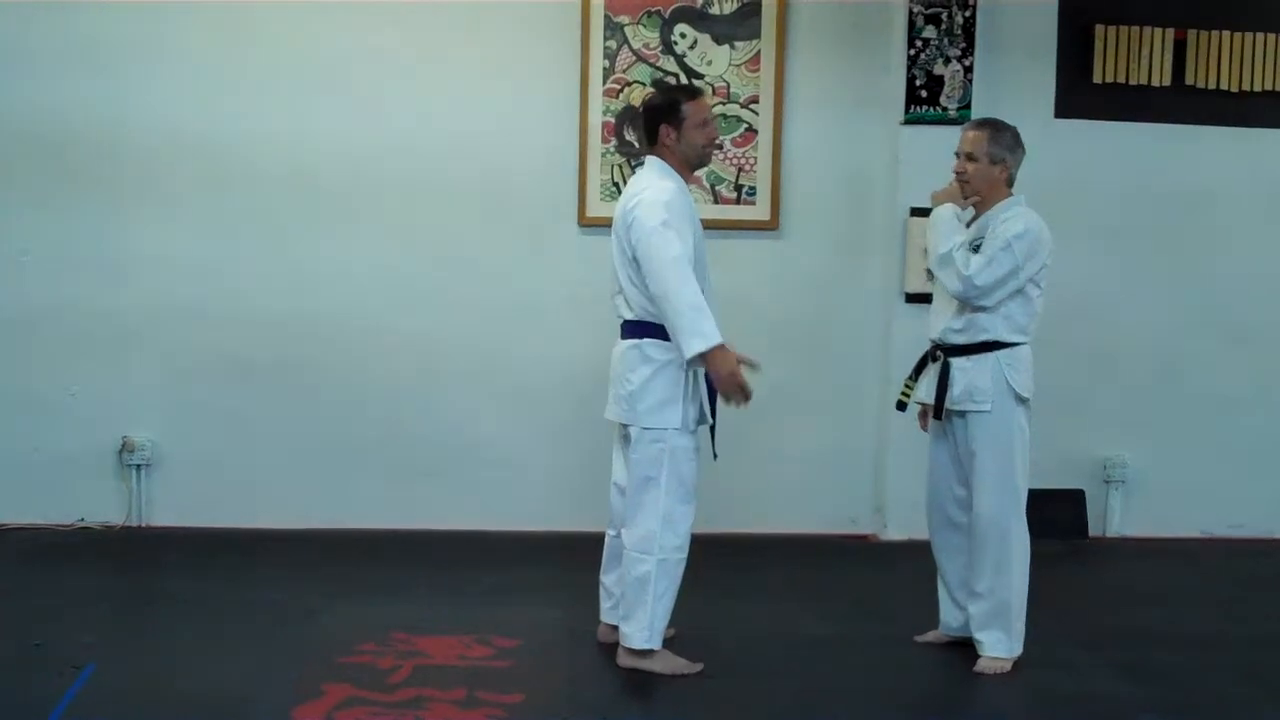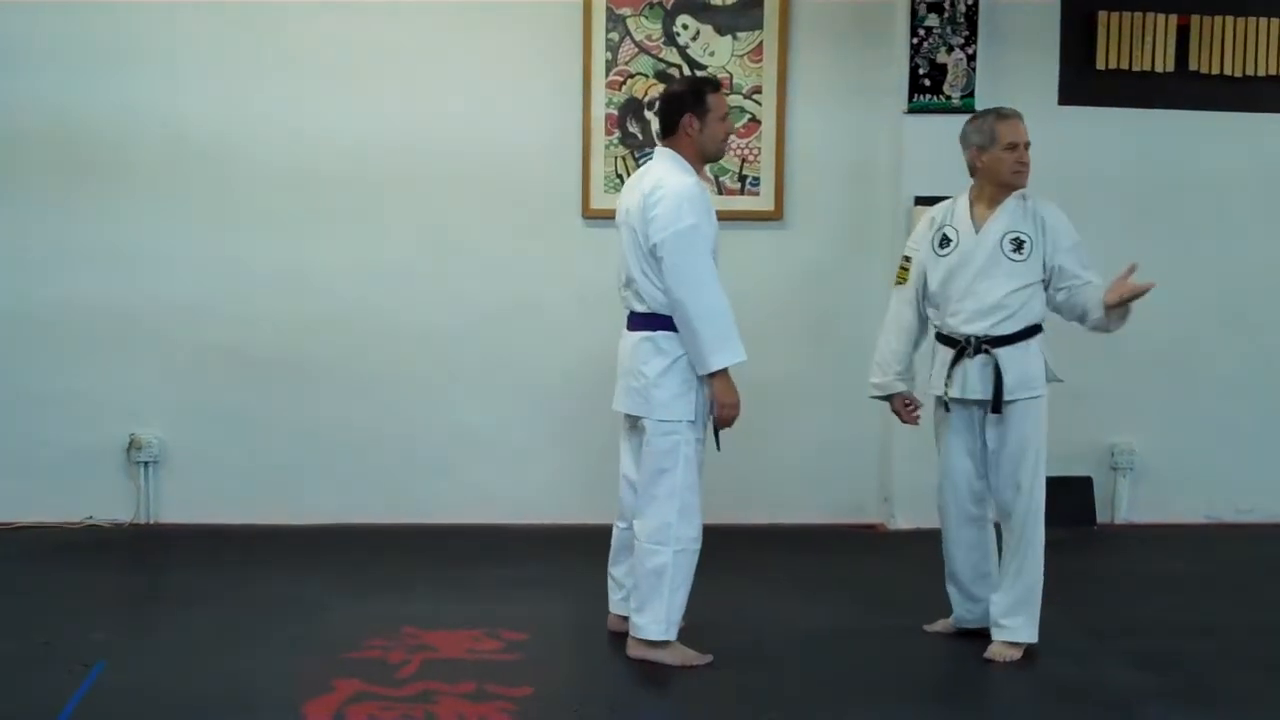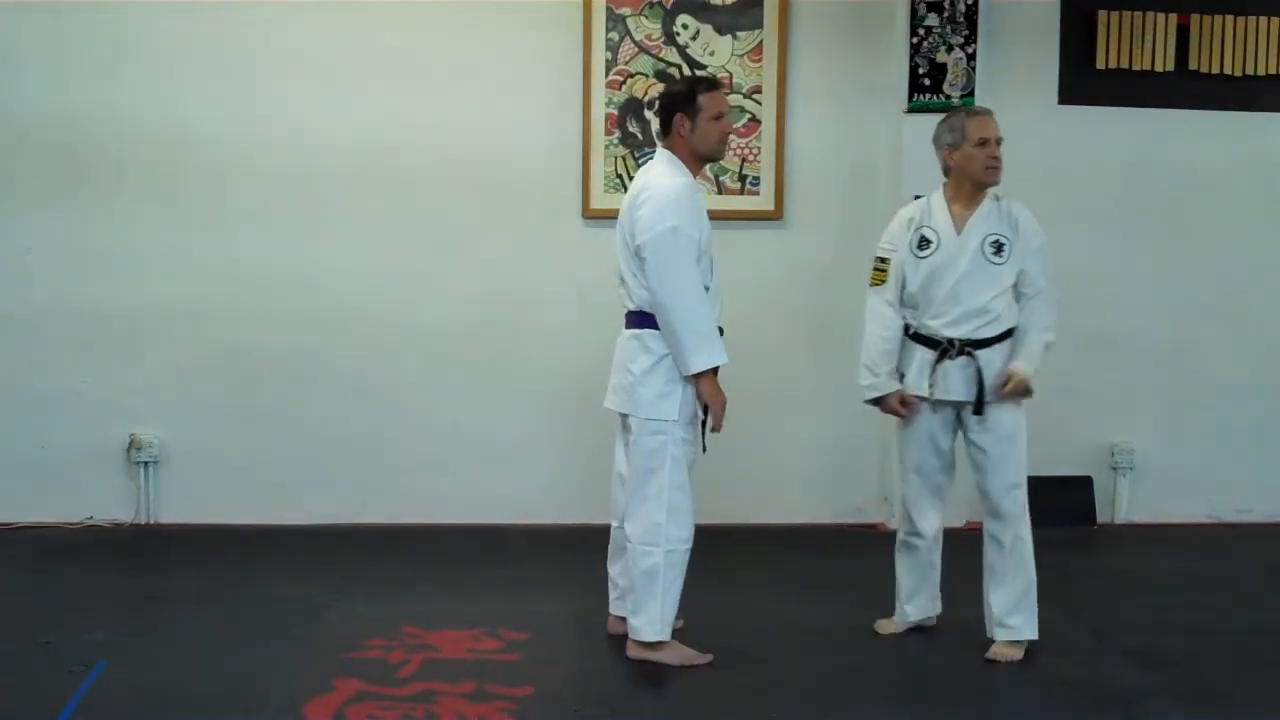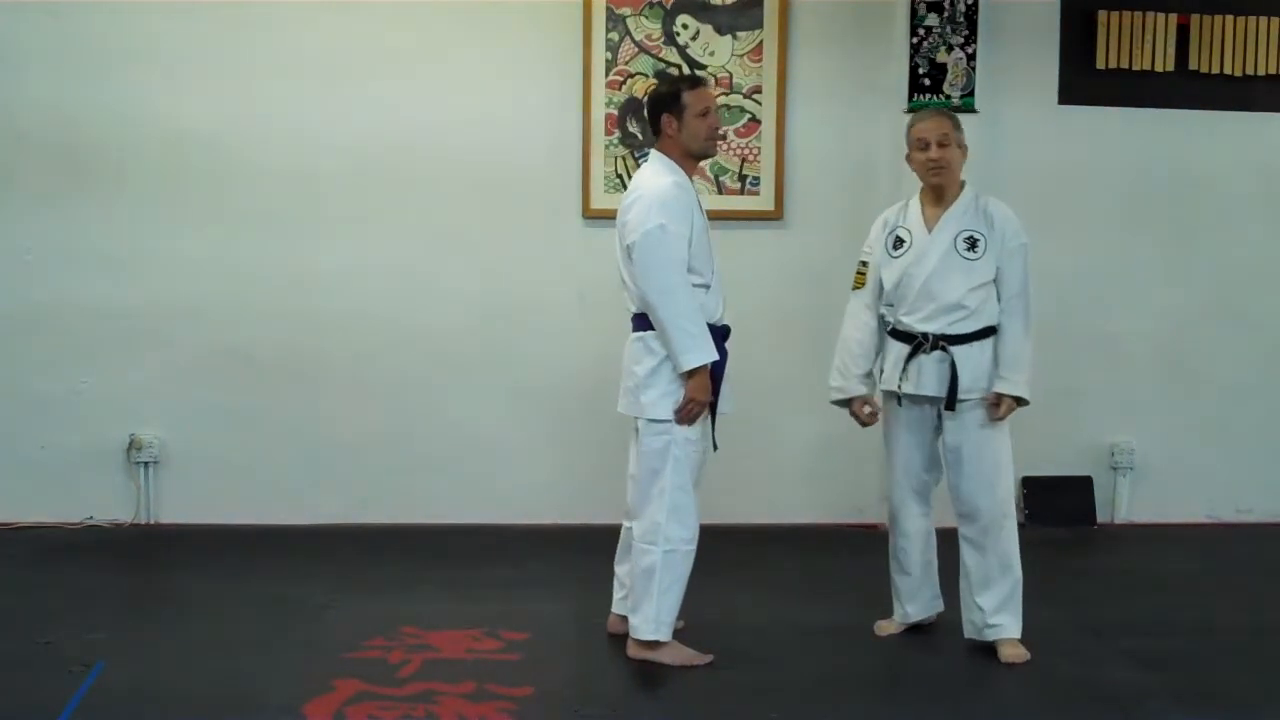
dt=0.7s
person 1, frame 1
left shoulder: (653, 191)
right shoulder: (661, 197)
right elbow: (672, 280)
left wrist: (704, 350)
right wrist: (712, 349)
left hip: (647, 362)
right hip: (660, 367)
left knee: (634, 502)
right knee: (661, 511)
left ankle: (619, 617)
right ankle: (640, 642)
person 1, frame 2
left shoulder: (645, 181)
right shoulder: (681, 192)
right elbow: (695, 293)
right wrist: (720, 374)
left hip: (646, 348)
right hip: (672, 357)
left knee: (641, 494)
right knee: (671, 504)
left ankle: (627, 607)
right ankle: (651, 633)
person 1, frame 3
left shoulder: (660, 182)
right shoulder: (672, 192)
right elbow: (678, 294)
right wrist: (706, 374)
left hip: (651, 356)
right hip: (665, 362)
left knee: (638, 496)
right knee: (662, 505)
left ankle: (627, 609)
right ankle: (649, 634)
person 1, frame 4
left shoulder: (667, 186)
right shoulder: (661, 193)
right elbow: (666, 291)
left wrist: (693, 364)
right wrist: (697, 370)
left hip: (666, 358)
right hip: (671, 362)
left knee: (652, 496)
right knee: (669, 505)
left ankle: (629, 608)
right ankle: (648, 634)
person 2, frame 1
left shoulder: (1022, 228)
right shoulder: (971, 224)
left elbow: (970, 285)
left wrist: (945, 216)
right wrist: (931, 385)
left hip: (992, 383)
right hip: (951, 380)
left knee: (995, 513)
right knee: (947, 509)
left ankle: (999, 637)
right ankle: (960, 619)
person 2, frame 2
left shoulder: (1044, 220)
right shoulder: (938, 221)
left elbow: (1071, 291)
right elbow: (907, 305)
left wrist: (1109, 301)
right wrist: (892, 379)
left hip: (1016, 375)
right hip: (954, 374)
left knee: (1018, 503)
right knee: (958, 502)
left ankle: (1013, 625)
right ankle: (971, 608)
person 2, frame 3
left shoulder: (1018, 222)
right shoulder: (910, 221)
left elbow: (1037, 299)
right elbow: (884, 307)
left wrist: (1025, 363)
right wrist: (882, 381)
left hip: (992, 376)
right hip: (925, 374)
left knee: (1004, 501)
right knee: (920, 496)
left ankle: (1011, 625)
right ankle: (915, 604)
person 2, frame 4
left shoulder: (996, 219)
right shoulder: (889, 224)
left elbow: (1016, 310)
right elbow: (864, 309)
left wrist: (1012, 383)
right wrist: (852, 383)
left hip: (973, 375)
right hip: (906, 374)
left knee: (986, 502)
right knee: (907, 497)
left ankle: (998, 624)
right ankle: (914, 605)
